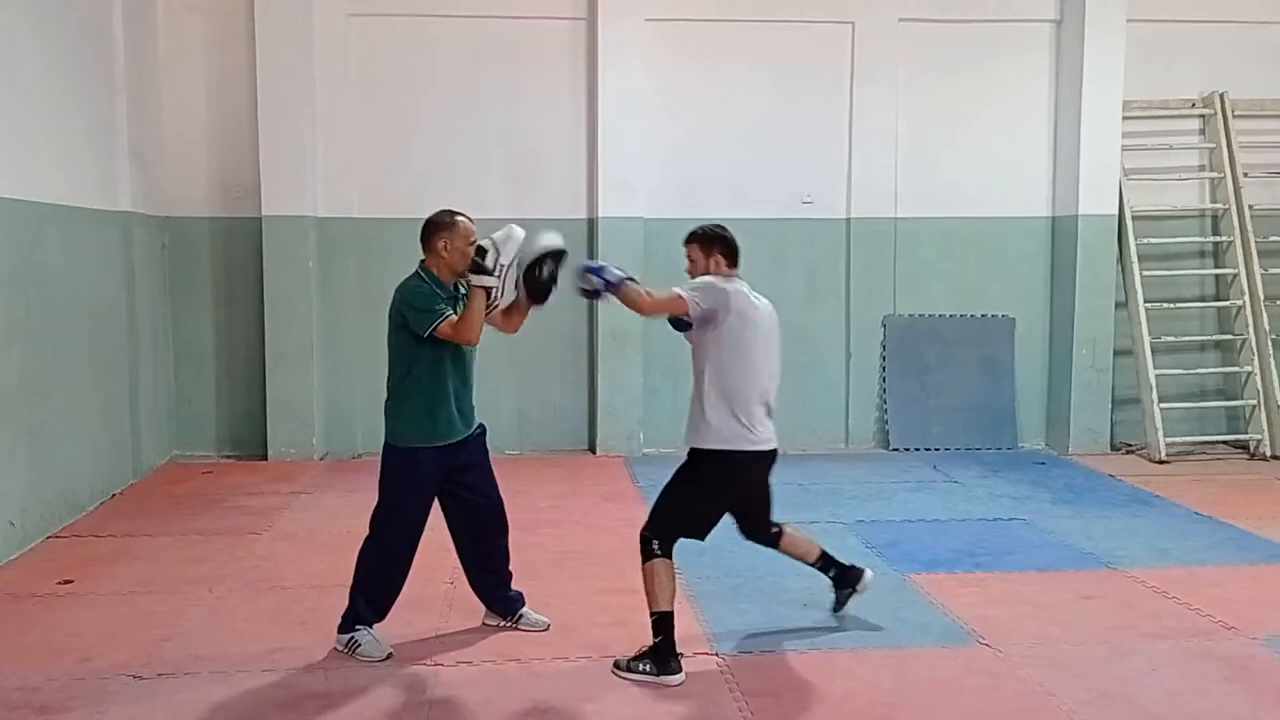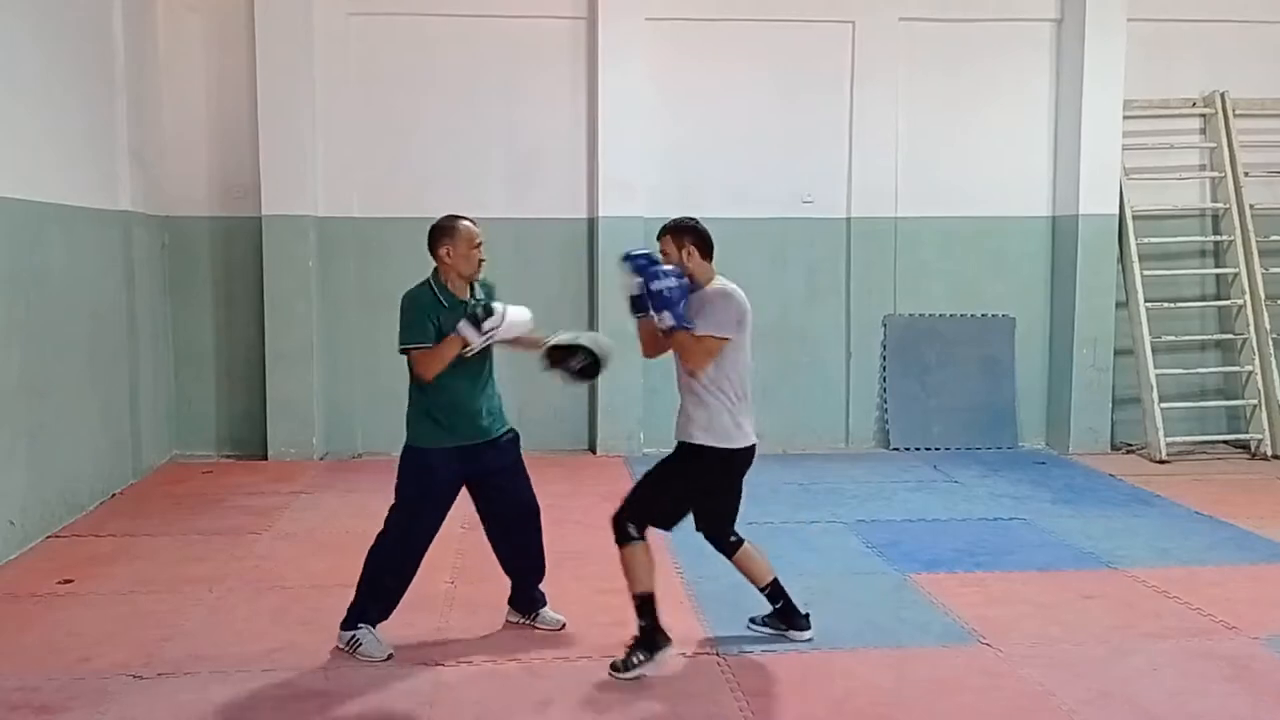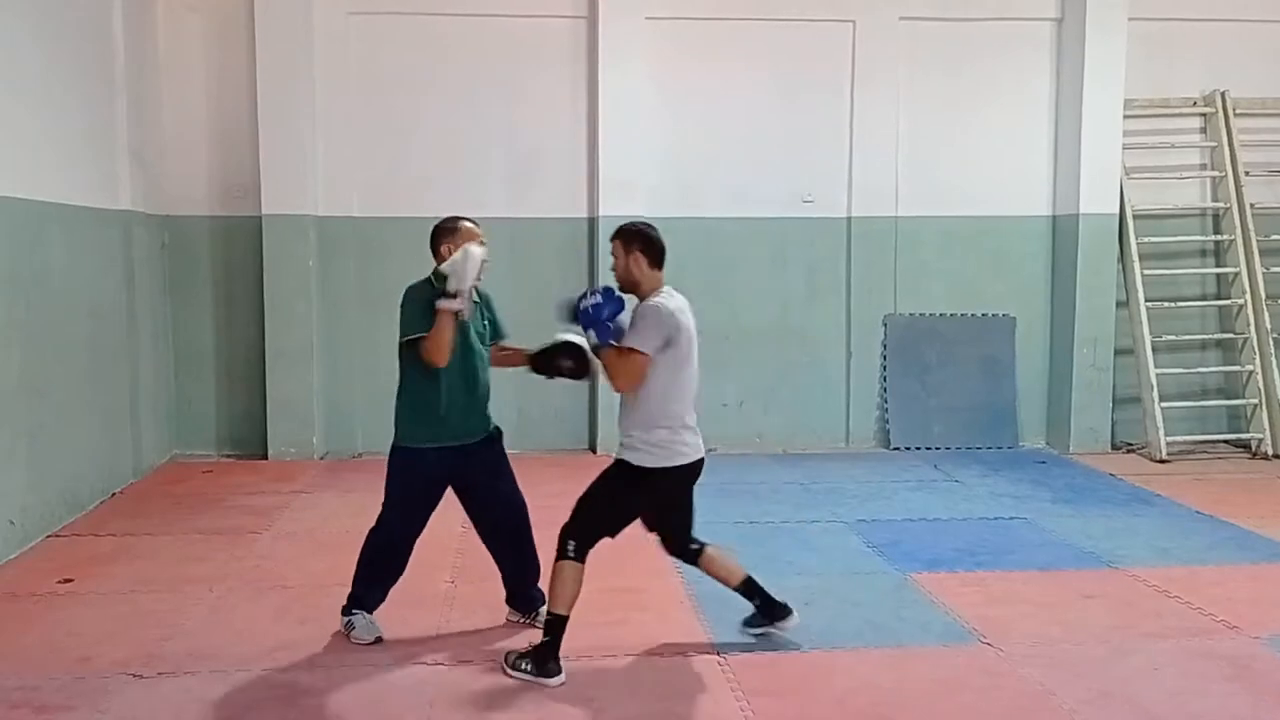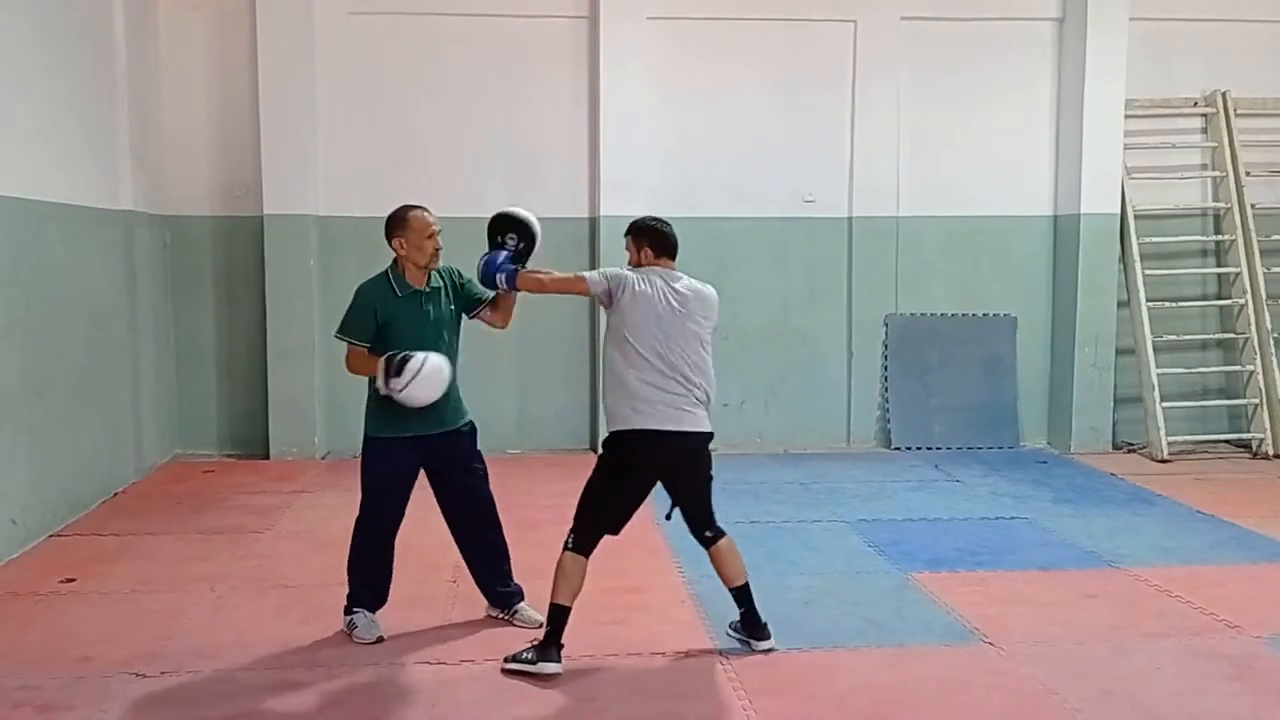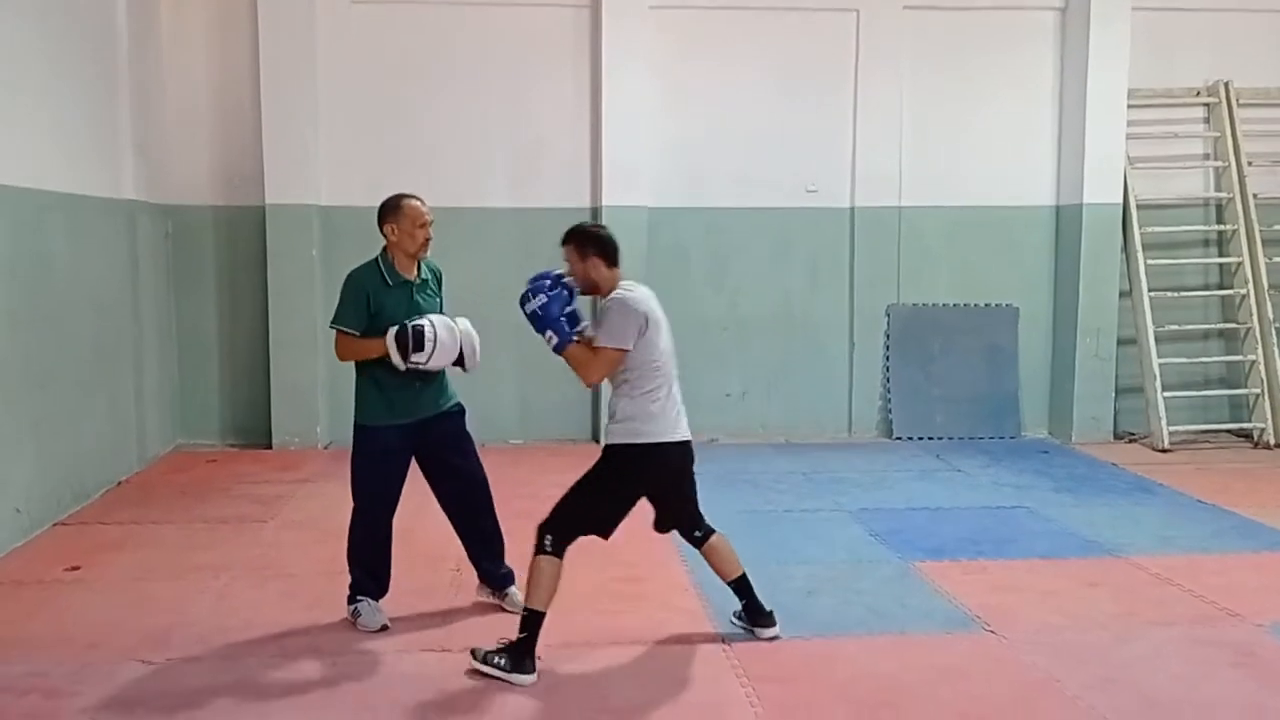
dt=0.4s
person 1, frame 1
left shoulder: (716, 291)
right shoulder: (762, 306)
left elbow: (650, 304)
left wrist: (608, 279)
right wrist: (695, 326)
left hip: (722, 451)
right hip: (758, 447)
left knee: (656, 537)
right knee: (760, 528)
left ankle: (663, 655)
right ankle: (846, 575)
person 1, frame 2
left shoulder: (724, 297)
right shoulder: (688, 294)
left elbow: (693, 361)
right elbow: (652, 347)
left wrist: (667, 311)
right wrist: (648, 298)
left hip: (712, 446)
right hip: (724, 444)
left knee: (628, 521)
right knee: (722, 535)
left ankle: (649, 635)
right ankle: (790, 616)
person 1, frame 3
left shoulder: (655, 311)
right shoulder: (669, 304)
left elbow: (625, 381)
left wrist: (602, 335)
left hip: (646, 462)
right hip: (684, 457)
left knee: (574, 539)
right knee: (683, 544)
left ankle: (546, 656)
right ankle: (770, 607)
person 1, frame 4
left shoulder: (624, 283)
right shoulder: (706, 296)
left elbow: (556, 284)
left wrist: (507, 275)
left hip: (636, 434)
right hip: (692, 434)
left knee: (583, 534)
right knee: (707, 528)
left ankle: (549, 646)
right ankle: (753, 624)
person 1, frame 5
left shoulder: (621, 304)
right shoulder: (638, 296)
left elbow: (594, 372)
left wrist: (553, 330)
right wrist: (570, 324)
left hip: (636, 445)
right hip: (675, 441)
left knee: (553, 534)
right knee: (696, 528)
left ankle: (522, 652)
right ankle: (758, 613)
person 2, frame 1
left shoulder: (458, 289)
right shoulder: (414, 292)
left elbow: (509, 323)
right elbow: (468, 334)
right wrist: (482, 281)
left hip: (462, 434)
right hip: (414, 442)
left knee: (487, 520)
right knee: (394, 534)
left ankle: (502, 604)
right ankle: (355, 625)
person 2, frame 2
left shoulder: (483, 293)
right shoulder: (419, 301)
left elbow: (510, 334)
right elbow: (425, 370)
right wrist: (467, 333)
left hip: (491, 436)
right hip: (434, 445)
left knee: (521, 517)
right knee: (406, 535)
left ankle: (527, 603)
right ankle: (358, 624)
person 2, frame 3
left shoulder: (479, 298)
right shoulder: (418, 296)
left elbow: (494, 353)
right elbow: (437, 356)
right wrist: (450, 303)
left hip: (477, 438)
right hip: (420, 444)
left knee: (510, 518)
right knee: (397, 529)
left ankle: (527, 602)
right ankle: (358, 609)
person 2, frame 4
left shoulder: (449, 280)
right shoulder: (373, 293)
left elbow: (498, 318)
right elbow: (354, 359)
right wrist: (385, 370)
left hip: (450, 426)
right hip: (391, 433)
left knee: (478, 513)
right knee: (378, 521)
left ankle: (504, 597)
right ankle: (361, 608)
person 2, frame 5
left shoulder: (433, 275)
right shoulder: (363, 281)
right elbow: (344, 348)
right wrist: (393, 343)
left hip: (440, 410)
right hip: (381, 420)
left knee: (471, 493)
right knee: (373, 509)
left ankle: (496, 580)
right ankle: (364, 596)
